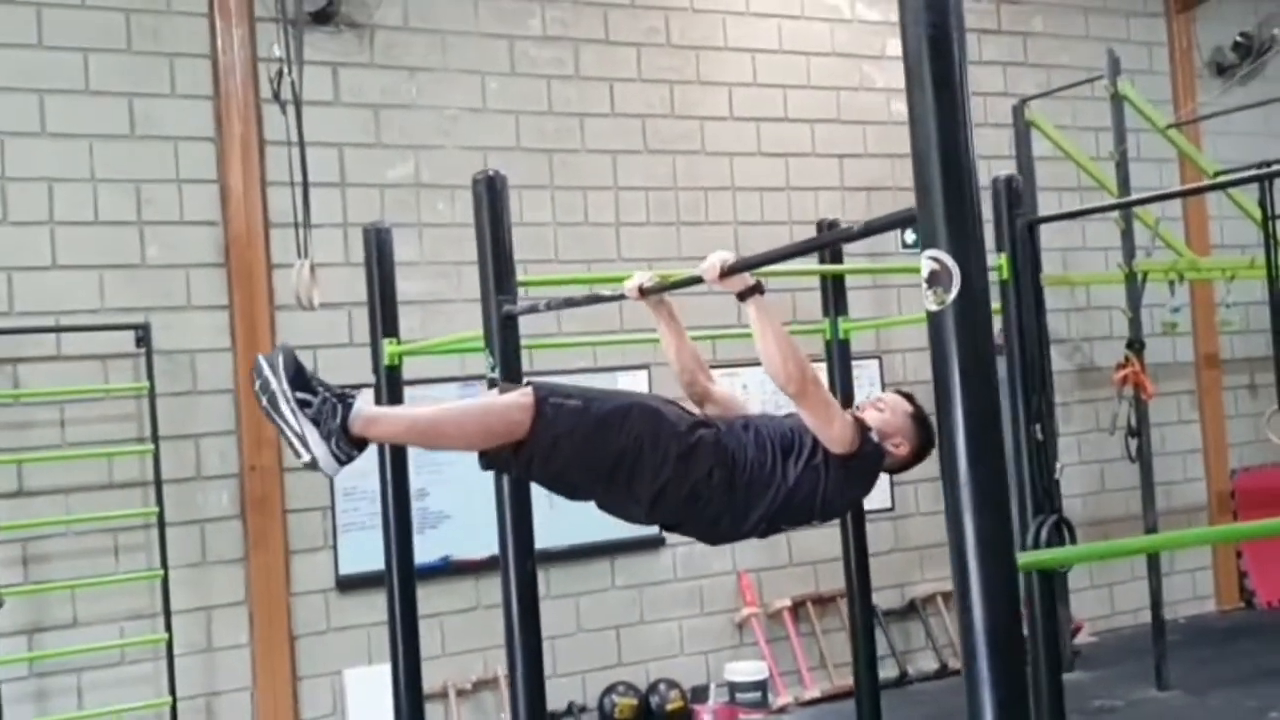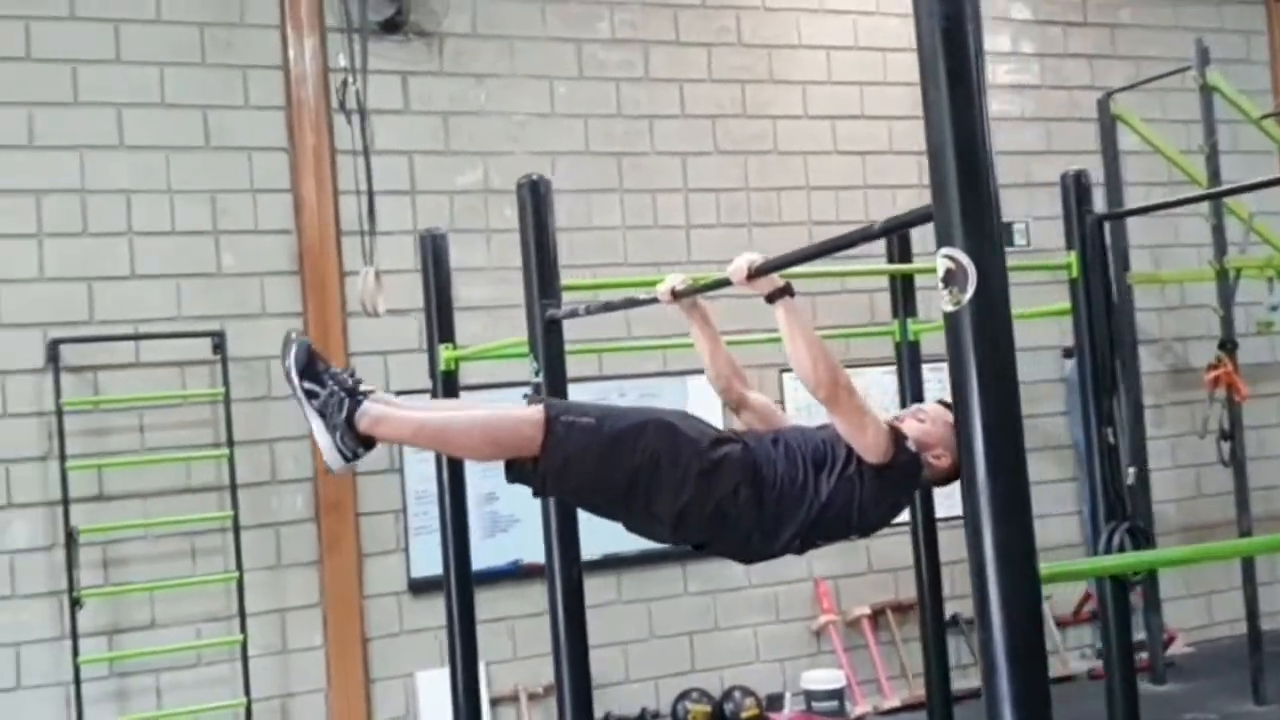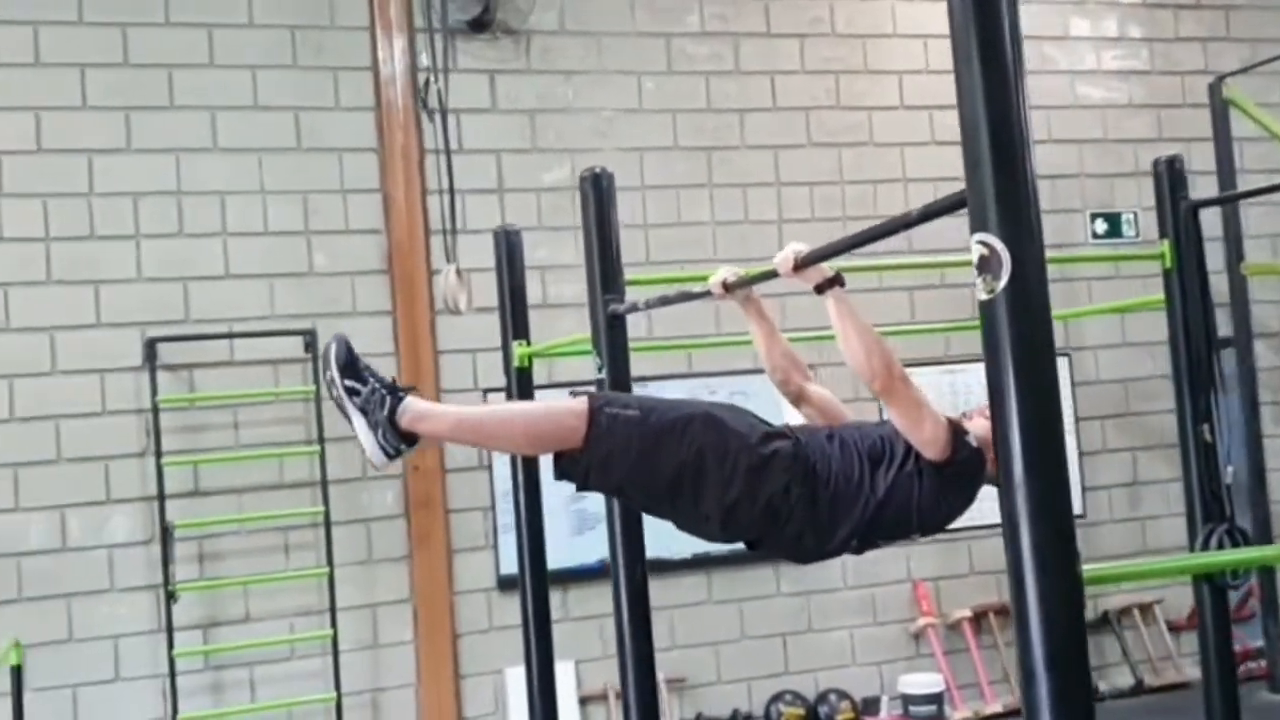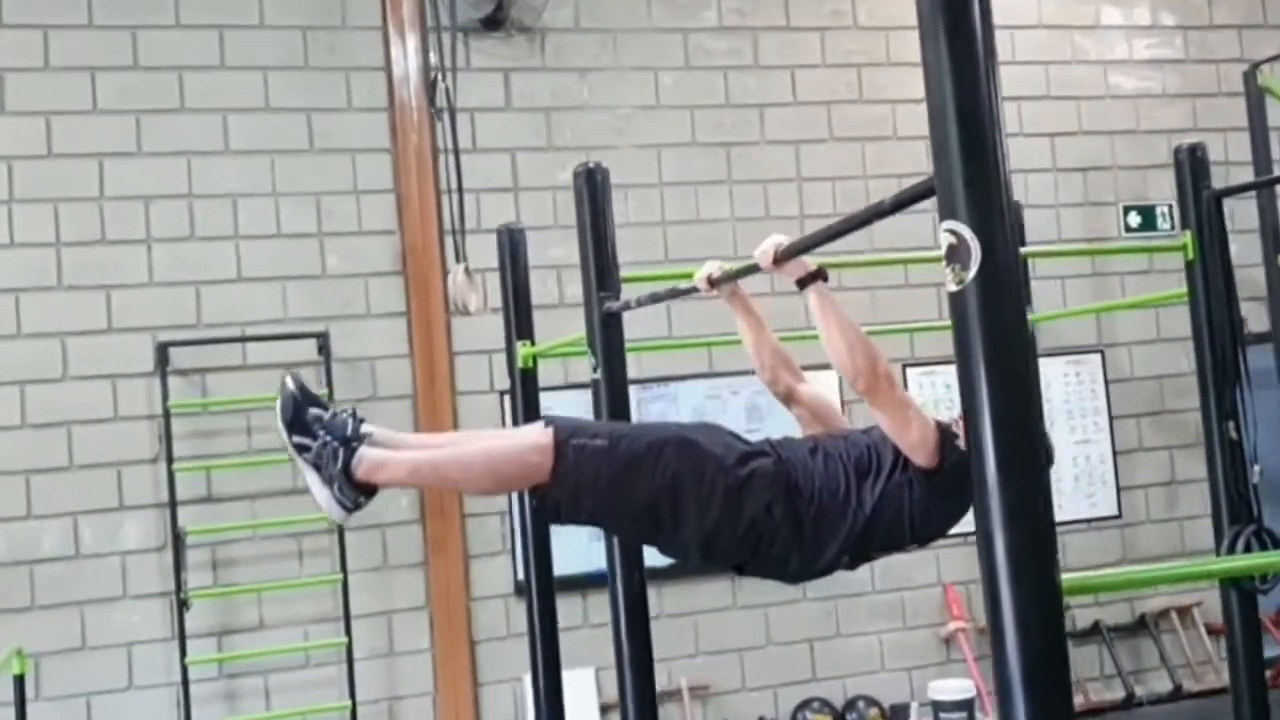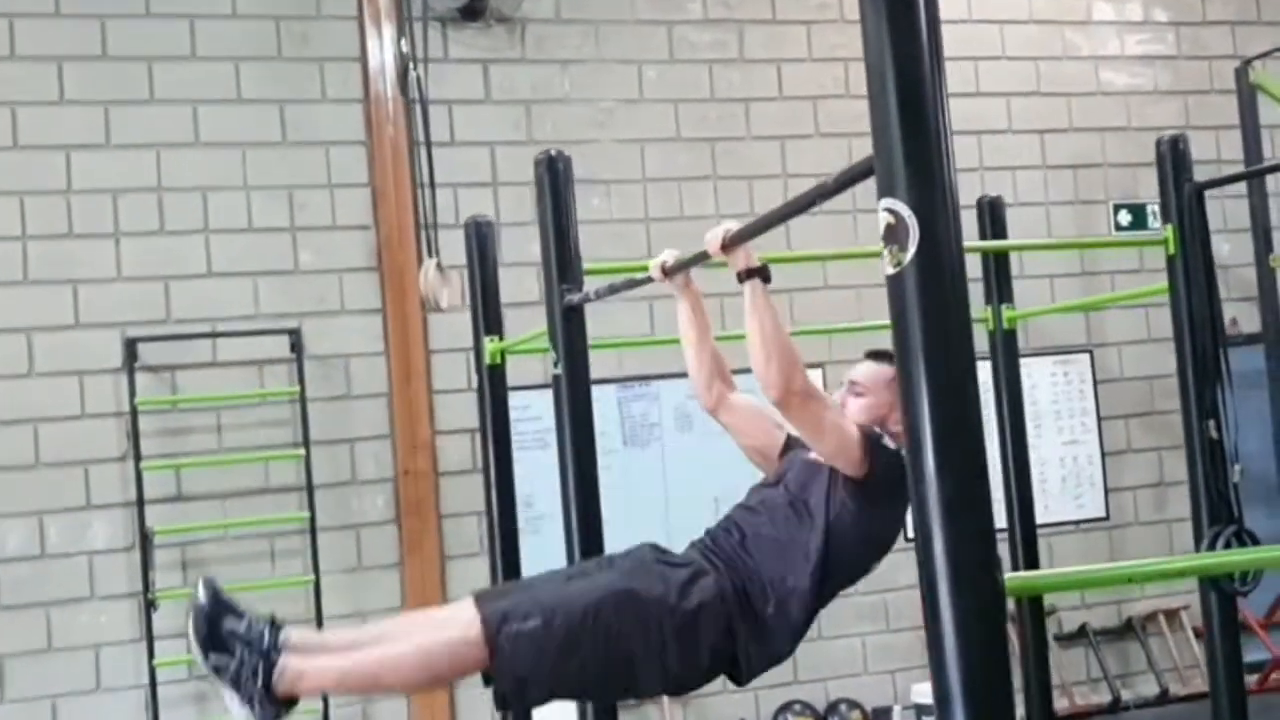
dt=0.5s
person 1, frame 1
left shoulder: (849, 459)
right shoulder: (791, 445)
left elbow: (797, 383)
right elbow: (701, 389)
left wrist: (748, 293)
right wrist: (661, 309)
left hip: (696, 469)
right hip: (683, 464)
left knee: (523, 409)
right knee: (512, 416)
left ankle: (350, 423)
right ankle: (348, 419)
person 1, frame 2
left shoulder: (890, 470)
right shoulder: (833, 453)
left elbow: (831, 390)
right elbow: (738, 394)
left wrist: (778, 295)
right wrist: (694, 313)
left hip: (725, 487)
right hip: (713, 482)
left knee: (536, 426)
right knee: (527, 422)
left ankle: (359, 421)
right ankle: (360, 406)
person 1, frame 3
left shoulder: (952, 466)
right shoulder: (890, 451)
left elbow: (884, 381)
right elbow: (797, 386)
left wrist: (827, 285)
right wrist: (749, 305)
left hip: (773, 481)
right hip: (763, 481)
left knee: (579, 418)
right knee: (575, 420)
left ankle: (403, 418)
right ankle: (407, 410)
person 1, frame 4
left shoulder: (947, 466)
right shoulder: (890, 454)
left elbow: (870, 380)
right elbow: (787, 385)
left wrist: (807, 278)
right wrist: (737, 298)
left hip: (754, 500)
right hip: (747, 502)
left knee: (546, 449)
right knee: (539, 441)
left ankle: (358, 467)
right ankle: (365, 446)
person 1, frame 5
left shoulder: (875, 473)
right shoulder: (809, 457)
left elbow: (786, 389)
right elbow: (717, 395)
left wrist: (750, 277)
right wrist: (686, 293)
left hip: (704, 611)
right hip: (682, 583)
left knee: (474, 636)
right knee: (464, 619)
right ankle: (286, 651)
